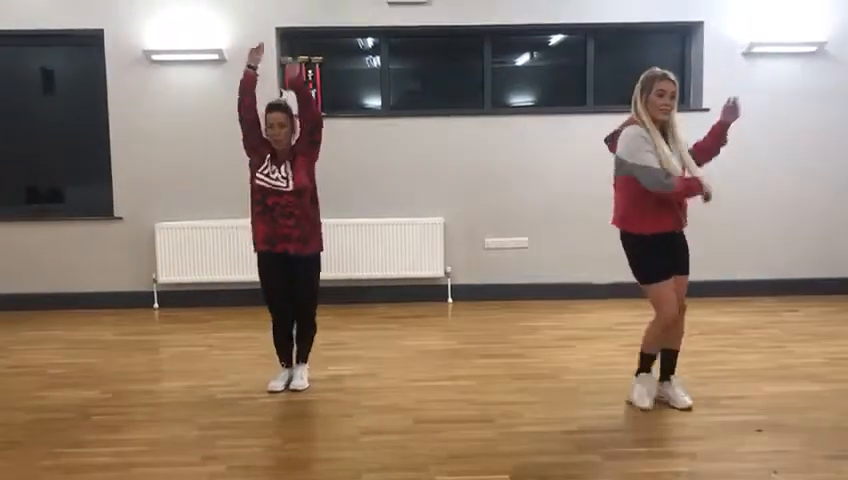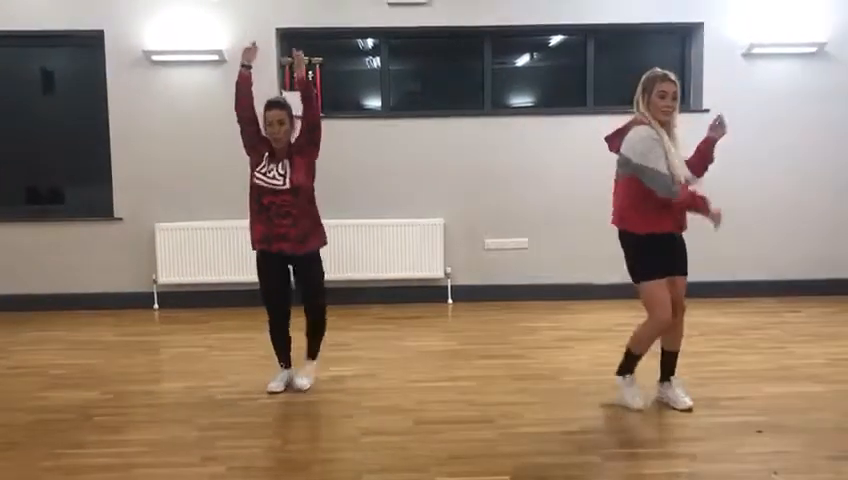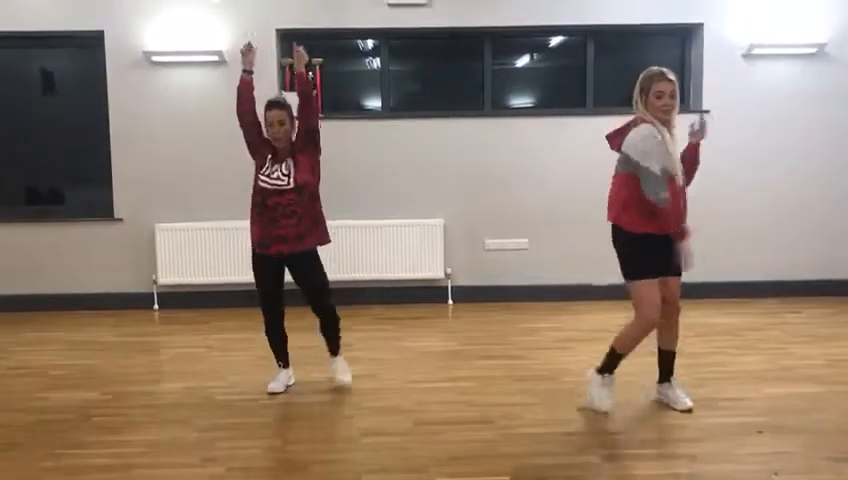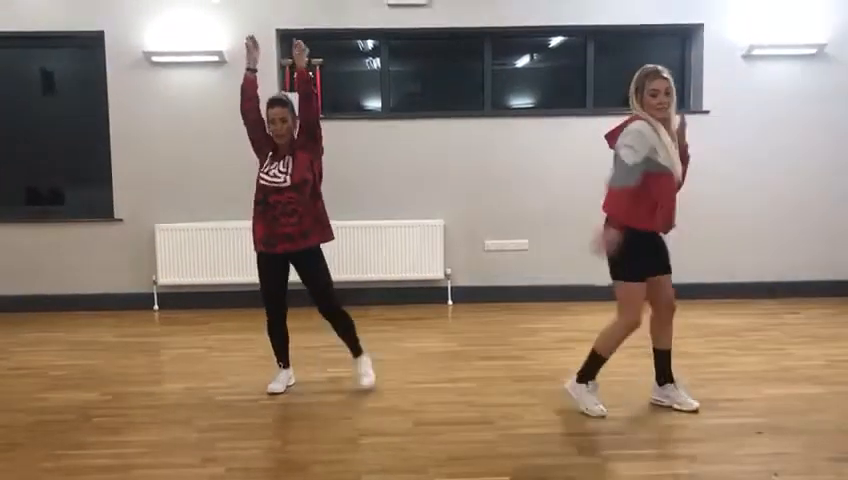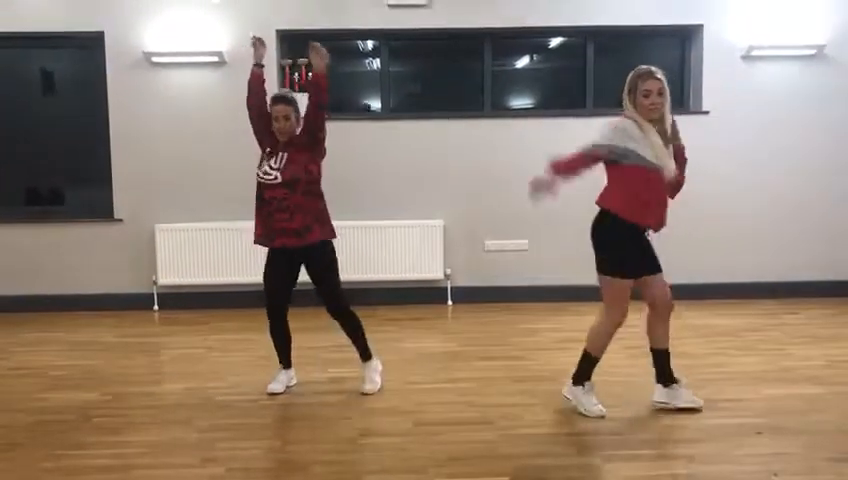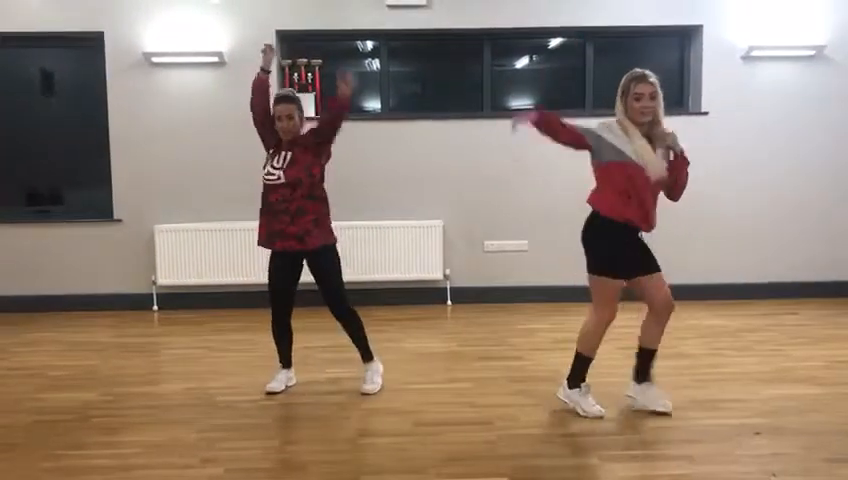
dt=0.1s
person 1, frame 1
left shoulder: (305, 154)
right shoulder: (258, 153)
left elbow: (313, 118)
right elbow: (246, 113)
left wrist: (296, 80)
right wrist: (251, 69)
left hip: (305, 247)
right hip: (270, 248)
left knee: (306, 312)
right knee: (280, 314)
left ankle: (302, 365)
right ankle: (285, 367)
person 1, frame 2
left shoulder: (304, 151)
right shoulder: (258, 151)
left elbow: (312, 117)
right elbow: (244, 113)
left wrist: (303, 76)
right wrist: (245, 69)
left hip: (305, 243)
right hip: (268, 246)
left knee: (316, 307)
right knee: (278, 312)
left ankle: (310, 363)
right ankle: (284, 368)
person 1, frame 3
left shoulder: (307, 151)
right shoulder: (261, 153)
left elbow: (310, 114)
right elbow: (245, 115)
left wrist: (302, 72)
right wrist: (247, 70)
left hip: (302, 245)
right hip: (265, 248)
left knee: (323, 306)
right knee: (272, 314)
left ankle: (337, 359)
right ankle: (283, 370)
person 1, frame 4
left shoulder: (309, 147)
right shoulder: (263, 150)
left elbow: (311, 111)
right elbow: (248, 110)
left wrist: (302, 69)
right wrist: (251, 67)
left hip: (305, 243)
right hip: (270, 246)
left knee: (328, 305)
right knee: (274, 312)
left ankle: (360, 359)
right ankle: (285, 371)
person 1, frame 5
left shoulder: (310, 144)
right shoulder: (268, 146)
left elbow: (317, 111)
right elbow: (254, 106)
left wrist: (319, 72)
right wrist: (258, 63)
left hip: (312, 240)
right hip: (279, 243)
left knee: (337, 304)
right knee: (275, 311)
left ankle: (370, 363)
right ankle: (286, 371)
person 1, frame 6
left shoulder: (314, 144)
right shoulder: (273, 145)
left elbow: (331, 121)
right elbow: (258, 107)
left wrist: (343, 96)
right wrist: (265, 69)
left hip: (316, 240)
right hip: (281, 244)
left knee: (339, 306)
right knee: (279, 310)
left ankle: (372, 365)
right ankle: (286, 370)
person 2, frame 1
left shoulder: (667, 135)
right shoulder: (634, 137)
left elbow: (696, 157)
right elbow: (663, 183)
left wrist: (724, 124)
right wrist: (700, 186)
left hip: (671, 233)
right hip: (642, 237)
left knee: (679, 311)
right knee: (667, 314)
left ankle: (667, 381)
right ankle: (643, 376)
person 2, frame 2
left shoulder: (663, 134)
right shoulder: (643, 137)
left elbow: (687, 174)
right elbow: (668, 188)
left wrist: (710, 141)
right wrist: (707, 207)
left hip: (668, 234)
right hip: (642, 236)
left knee: (677, 311)
right knee: (661, 316)
left ankle: (667, 383)
right ankle: (626, 375)
person 2, frame 3
left shoulder: (661, 135)
right shoulder: (645, 135)
left elbow: (679, 182)
right elbow: (656, 193)
left wrist: (694, 146)
right wrist: (681, 235)
left hip: (659, 234)
right hip: (634, 235)
left knee: (671, 310)
right knee: (648, 317)
left ankle: (666, 384)
right ankle: (602, 375)
person 2, frame 4
left shoulder: (664, 136)
right shoulder: (640, 132)
left elbow: (667, 186)
right elbow: (625, 181)
left wrist: (682, 144)
right wrist: (613, 227)
left hip: (649, 234)
right hip: (629, 234)
left knee: (665, 308)
right knee: (630, 318)
left ankle: (665, 385)
right ankle: (582, 381)
person 2, frame 5
left shoulder: (659, 137)
right shoulder: (625, 130)
left elbow: (671, 188)
right elbow: (590, 153)
left wrist: (678, 149)
right wrist: (555, 173)
left hip: (635, 232)
right hip: (617, 230)
left knee: (663, 304)
right knee: (614, 314)
left ankle: (667, 385)
right ankle: (579, 384)
person 2, frame 6
left shoulder: (660, 143)
right shoulder: (610, 135)
left elbow: (675, 191)
right elbow: (569, 133)
left wrist: (677, 153)
right wrist: (537, 118)
left hip: (631, 235)
right hip: (604, 231)
left knee: (663, 303)
right knee: (604, 312)
left ankle: (642, 382)
right ankle: (574, 386)
